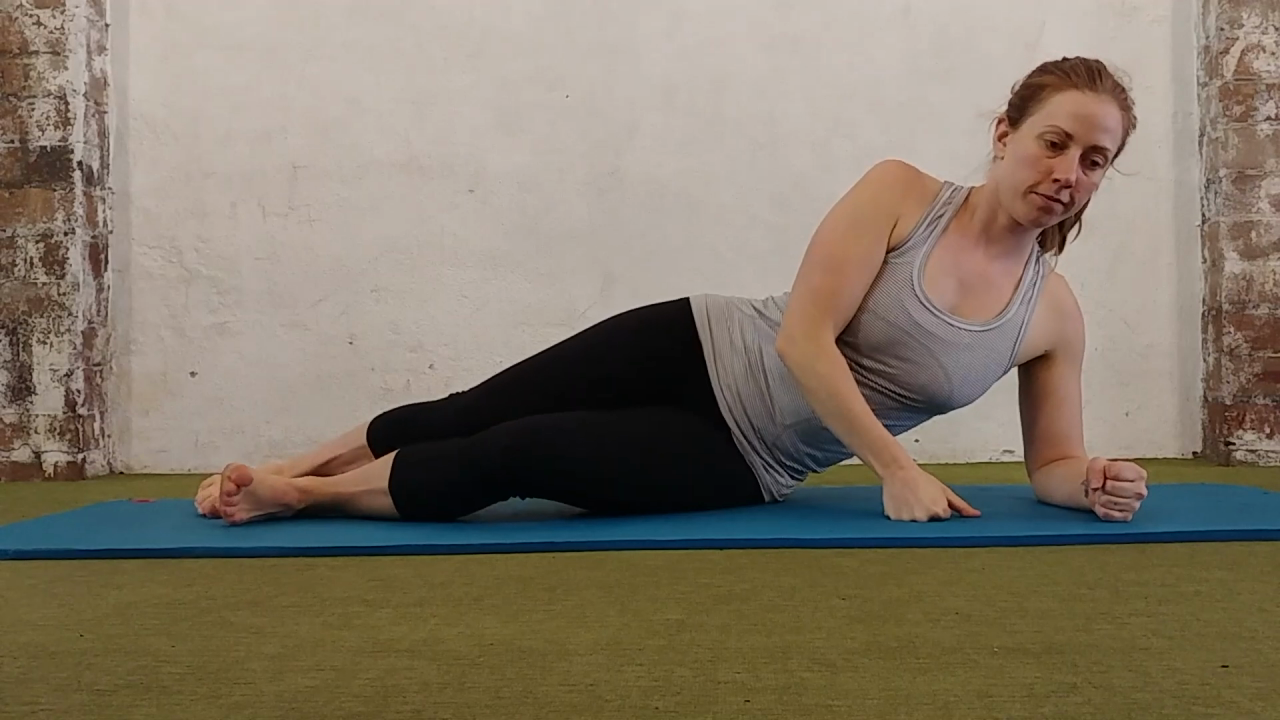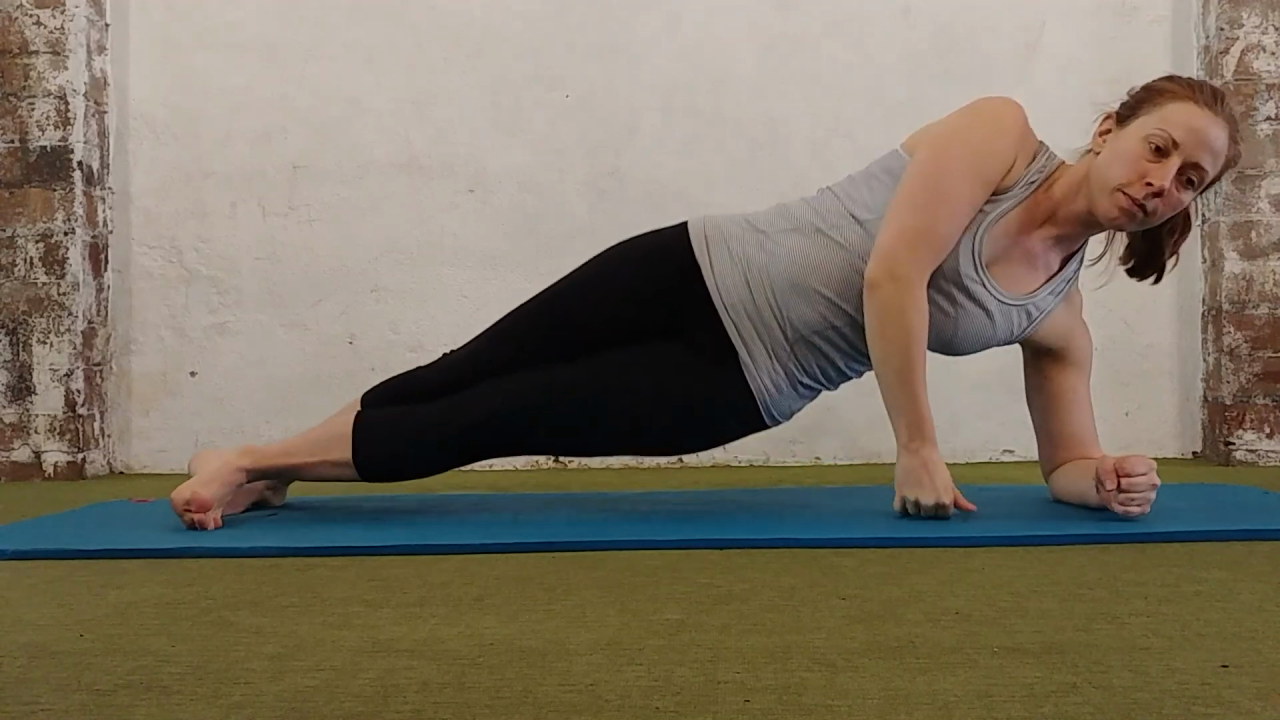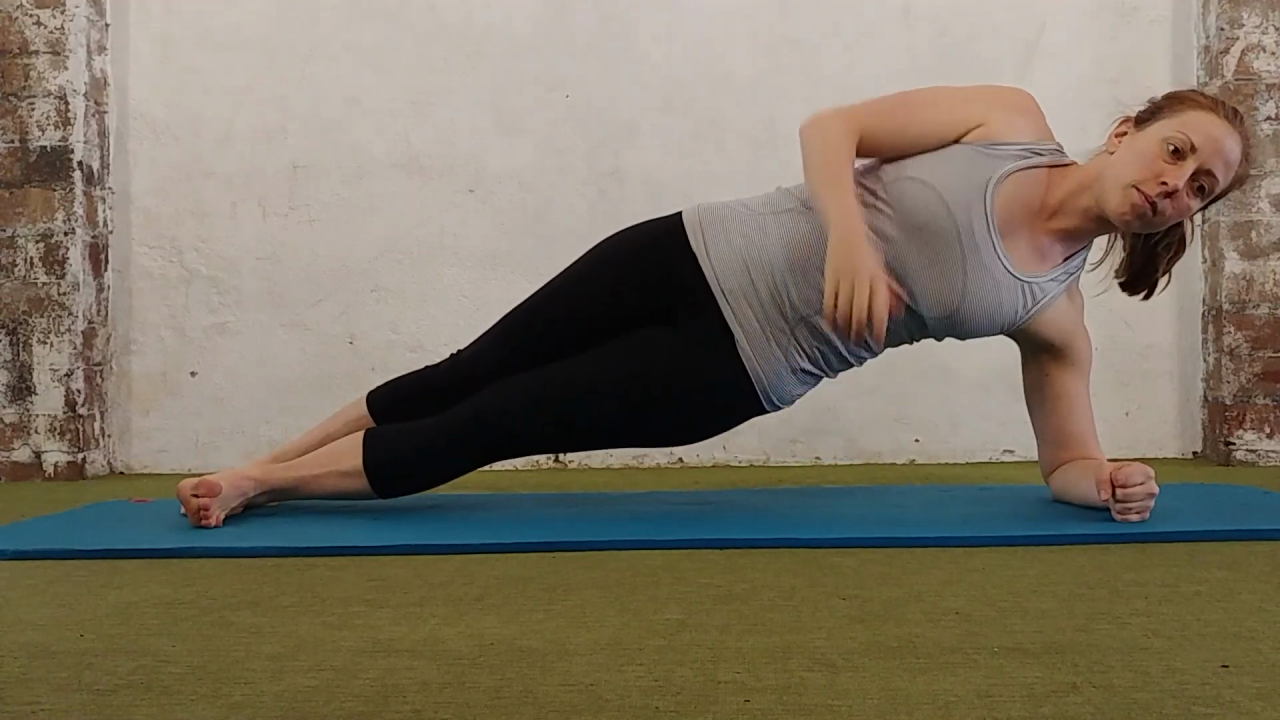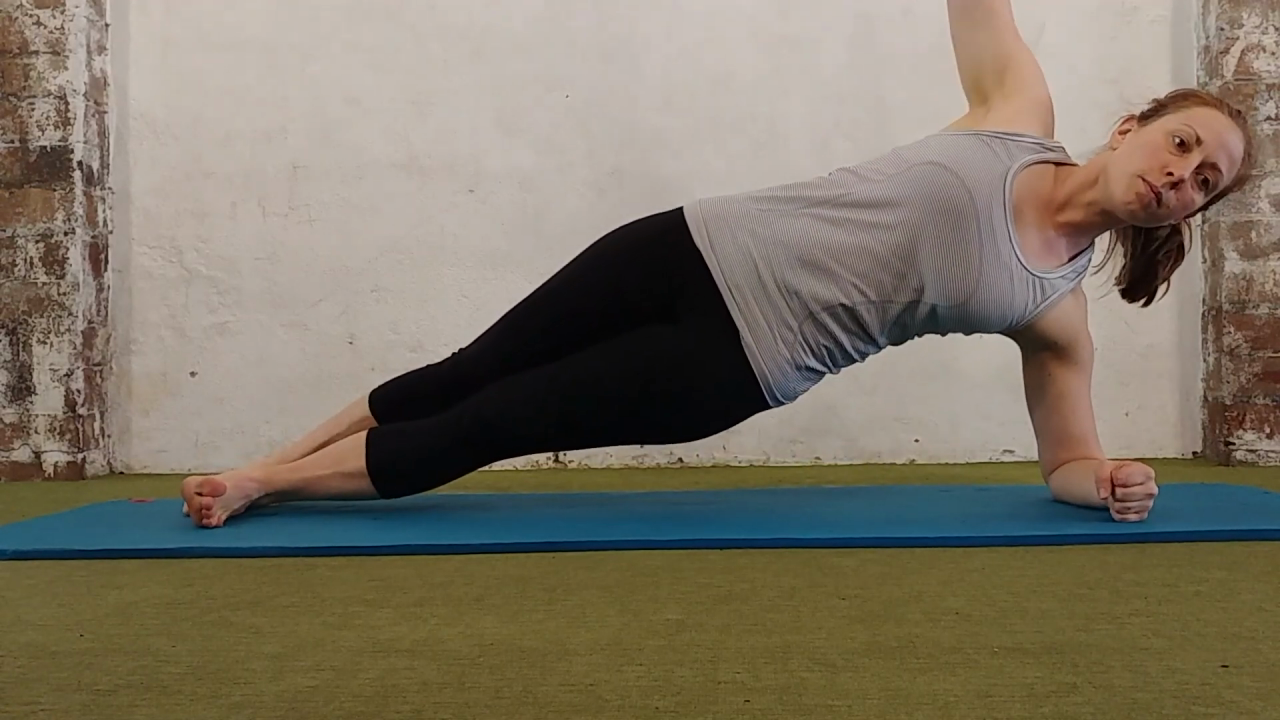
dt=0.7s
person 1, frame 1
left shoulder: (1054, 318)
right shoulder: (899, 192)
left elbow: (1050, 463)
right elbow: (802, 341)
left wrist: (1095, 479)
right wrist: (898, 471)
left hip: (740, 467)
right hip: (697, 350)
left knee: (514, 457)
right knee: (457, 417)
left ankle: (295, 494)
right ankle: (278, 477)
person 1, frame 2
left shoulder: (1061, 318)
right shoulder: (1001, 131)
left elbow: (1067, 463)
right elbow: (893, 276)
left wrist: (1111, 481)
right wrist: (917, 450)
left hip: (739, 385)
right hip: (695, 272)
left knee: (480, 424)
right knee: (452, 381)
left ankle: (260, 470)
right ankle: (252, 464)
person 1, frame 3
left shoulder: (1058, 319)
right shoulder: (1014, 121)
left elbow: (1067, 463)
right elbow: (830, 135)
left wrist: (1112, 481)
right wrist: (849, 232)
left hip: (734, 370)
right hip: (693, 256)
left knee: (482, 432)
right knee: (457, 378)
left ankle: (259, 491)
right ankle: (251, 472)
person 1, frame 4
left shoulder: (1057, 312)
right shoulder: (1021, 113)
left elbow: (1067, 461)
left wrist: (1111, 481)
left hip: (733, 366)
right hip: (695, 250)
left knee: (482, 430)
right knee: (464, 378)
left ankle: (259, 487)
right ankle: (254, 471)
